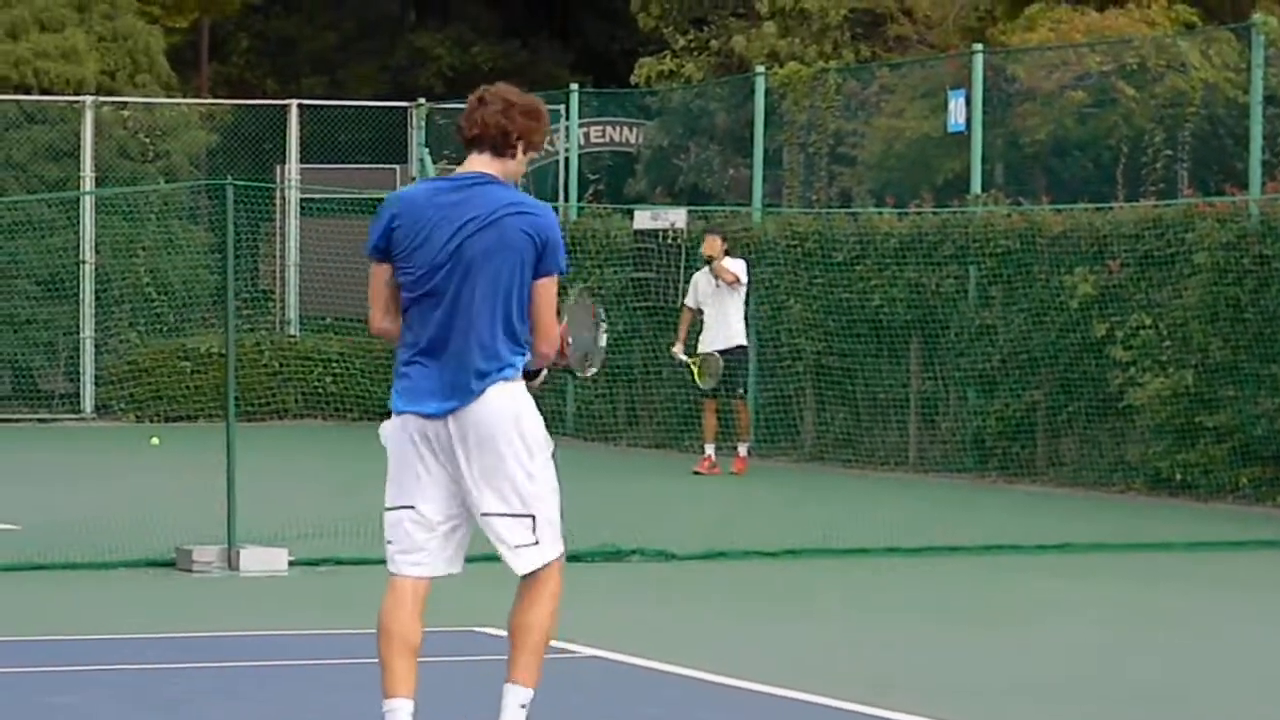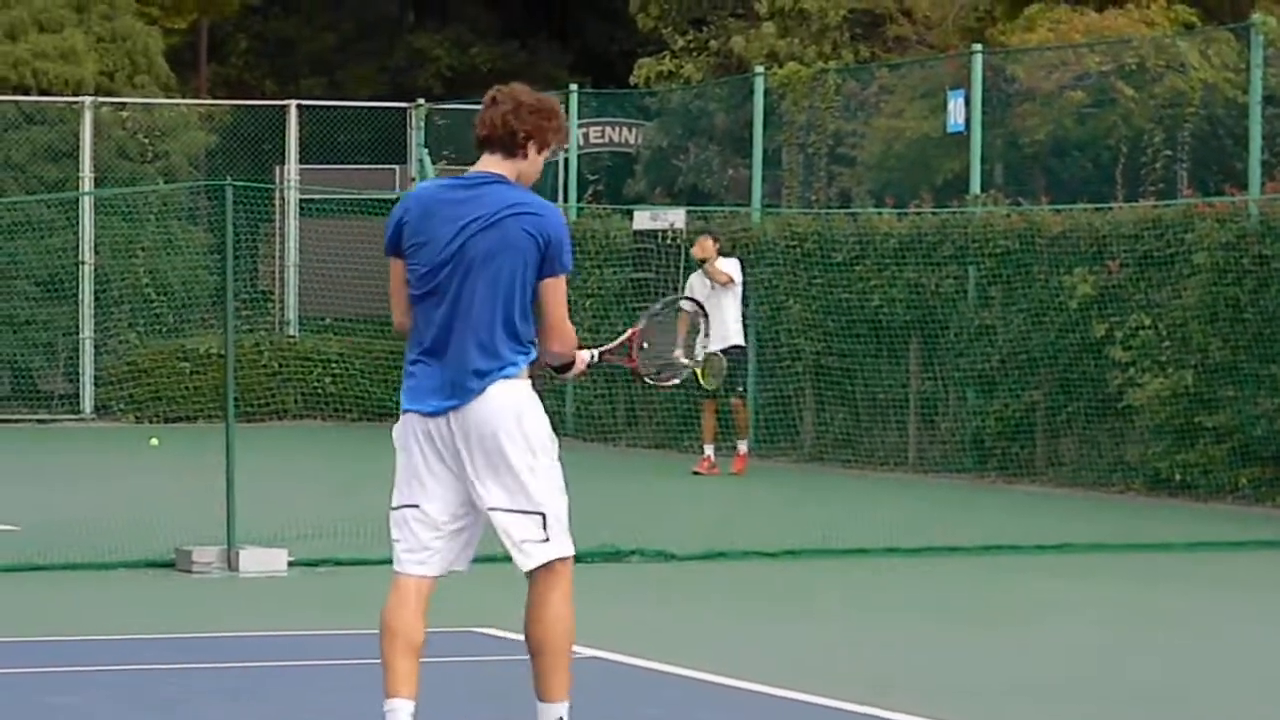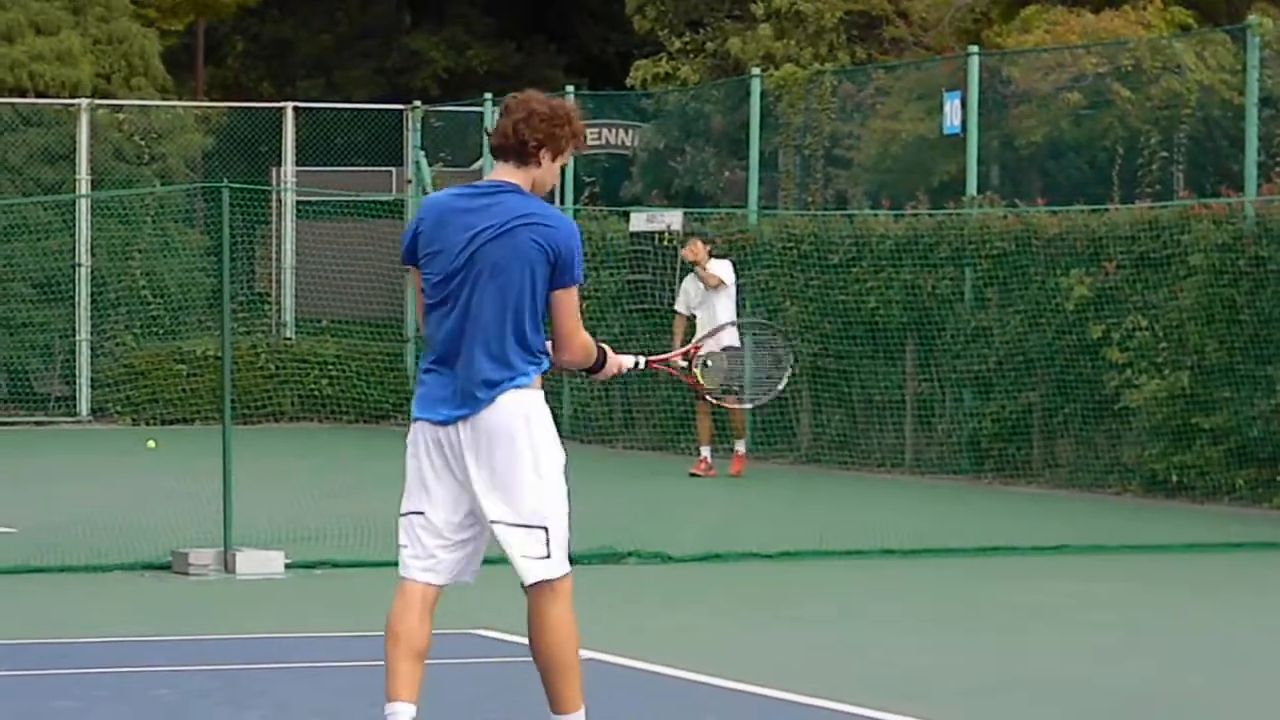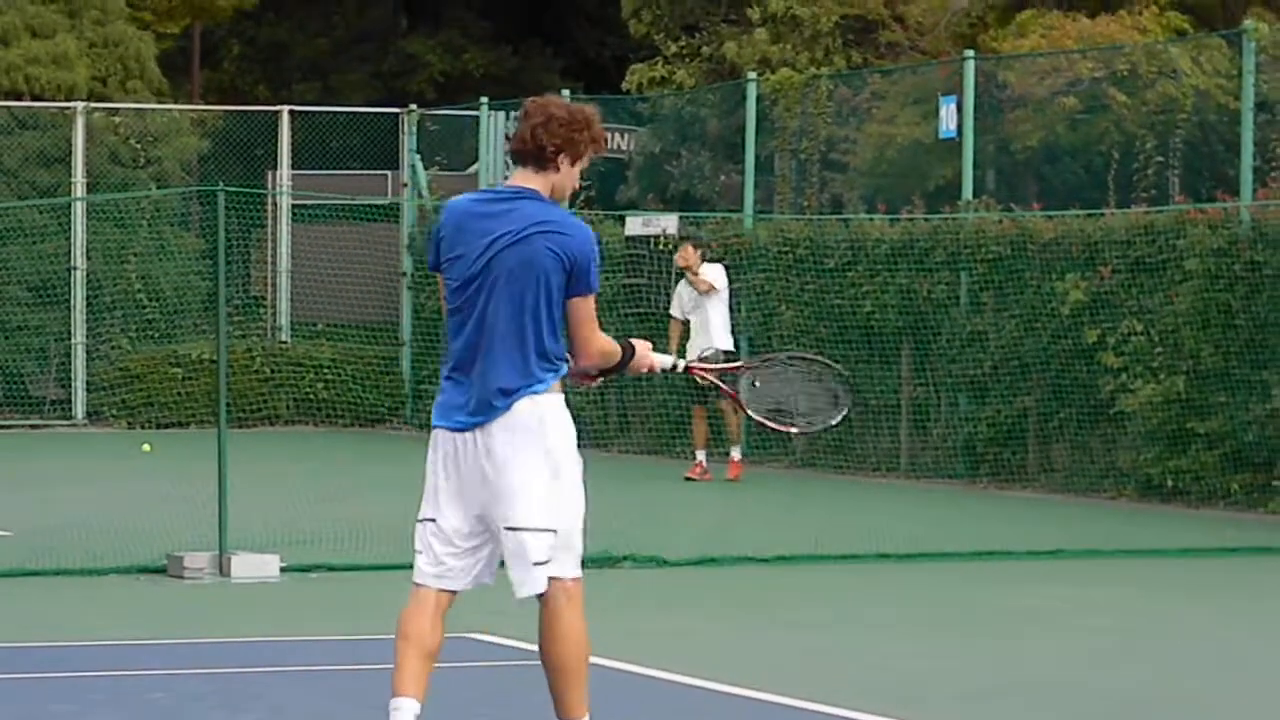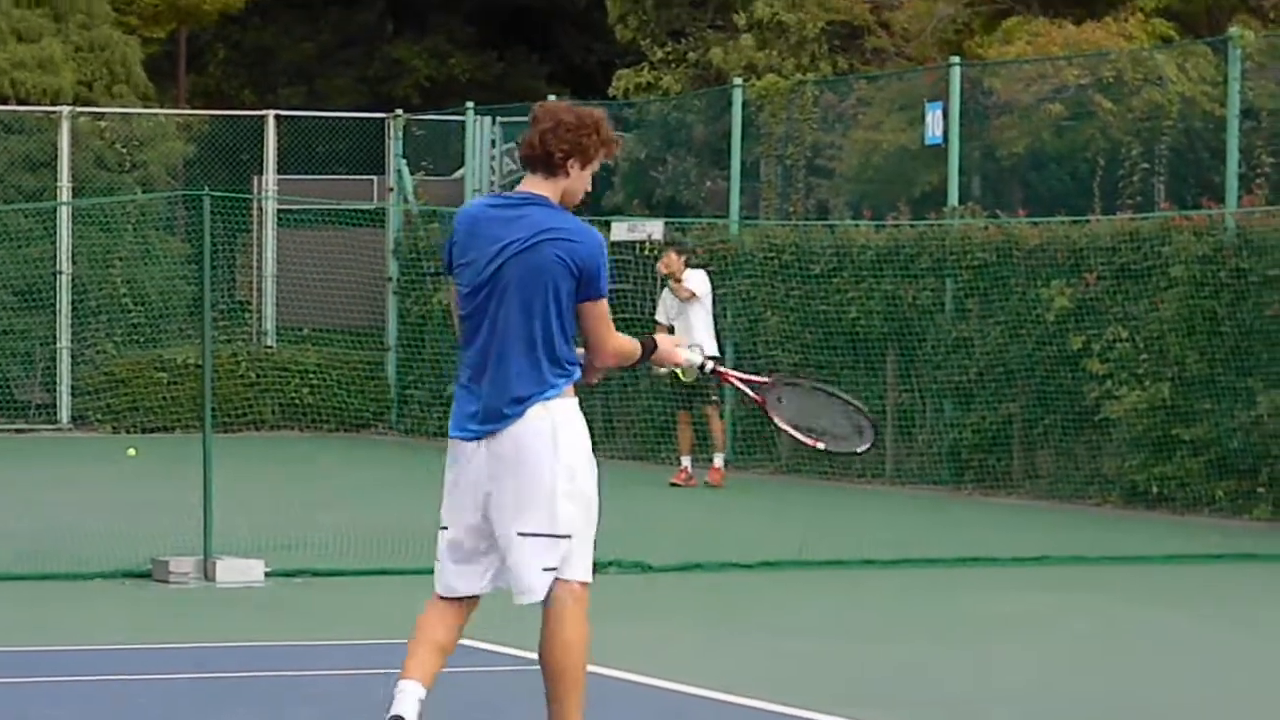
dt=0.1s
person 1, frame 1
left shoulder: (400, 207)
right shoulder: (535, 220)
left elbow: (381, 320)
right elbow: (546, 343)
right wrist: (528, 367)
left hip: (417, 411)
right hip: (496, 407)
left knee: (408, 578)
right knee: (542, 570)
person 1, frame 2
left shoulder: (415, 204)
right shoulder: (542, 220)
left elbow: (404, 317)
right elbow: (554, 340)
right wrist: (571, 360)
left hip: (425, 407)
right hip: (499, 403)
left knee: (412, 575)
right knee: (550, 569)
person 1, frame 3
left shoulder: (431, 213)
right shoulder: (554, 230)
right elbow: (571, 349)
right wrist: (604, 361)
left hip: (436, 414)
right hip: (510, 412)
left knee: (418, 581)
right knee: (549, 583)
person 1, frame 4
left shoulder: (454, 216)
right shoulder: (571, 237)
right elbow: (587, 352)
right wrist: (630, 355)
left hip: (457, 419)
right hip: (528, 419)
left knee: (433, 584)
right knee: (559, 587)
person 1, frame 5
left shoulder: (467, 221)
right shoulder: (581, 243)
right elbow: (603, 352)
right wrist: (654, 351)
left hip: (472, 425)
right hip: (542, 424)
left knee: (453, 590)
right knee: (565, 592)
person 2, frame 1
left shoulder: (738, 264)
right shoulder: (698, 277)
left elbow: (729, 278)
right elbow: (689, 309)
left wrist: (711, 258)
right wrist: (680, 341)
left hip: (733, 345)
right hip: (707, 348)
left knee: (738, 401)
right knee: (708, 403)
left ankle: (742, 453)
right ankle: (709, 457)
person 2, frame 2
left shoulder: (731, 263)
right shoulder: (694, 279)
left elbow: (722, 279)
left wrist: (703, 261)
left hip: (731, 344)
right hip: (707, 348)
left knee: (736, 399)
right knee: (708, 403)
left ankle: (742, 451)
right ankle: (708, 457)
person 2, frame 3
left shoulder: (724, 265)
right shoulder: (687, 282)
left elbow: (712, 282)
right elbow: (681, 316)
left wrist: (694, 264)
right wrist: (676, 349)
left hip: (726, 345)
right hip: (702, 349)
right knee: (702, 405)
left ankle: (740, 451)
right ankle: (705, 459)
person 2, frame 4
left shoulder: (716, 269)
right shoulder: (681, 286)
left elbow: (704, 287)
right elbow: (677, 321)
left wrist: (685, 270)
right wrist: (672, 353)
left hip: (720, 349)
right hip: (696, 353)
left knee: (725, 403)
right knee: (698, 409)
left ankle: (736, 458)
right ankle: (700, 463)
person 2, frame 5
left shoulder: (699, 275)
right shoulder: (666, 293)
left elbow: (685, 294)
right elbow: (663, 327)
left wrist: (667, 277)
left hip: (704, 354)
left knee: (711, 408)
right knee: (683, 415)
left ankle: (718, 465)
right ankle: (685, 469)
